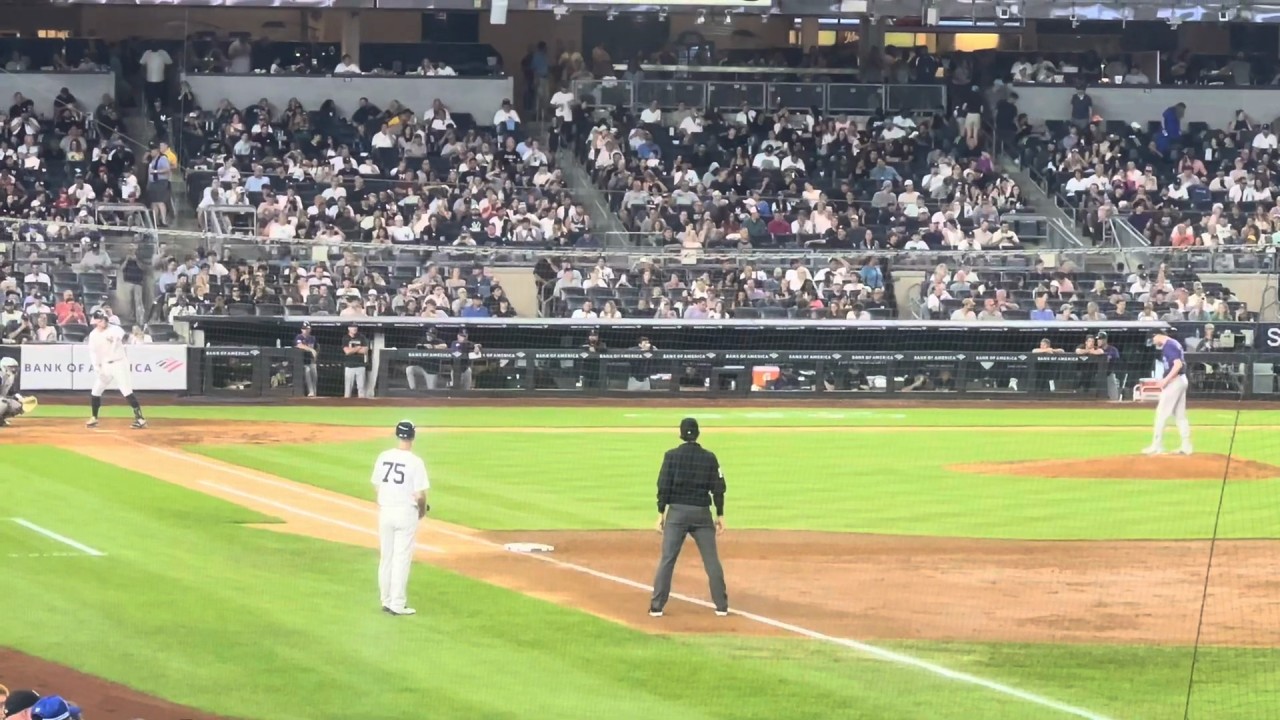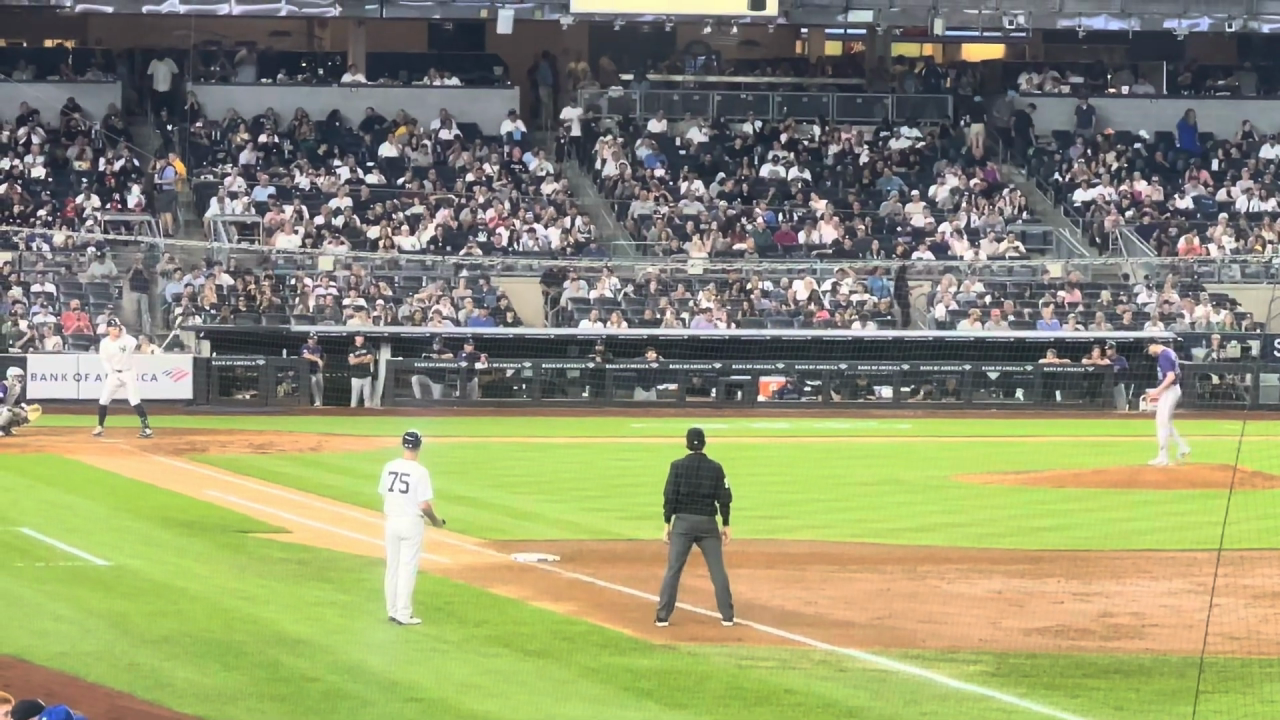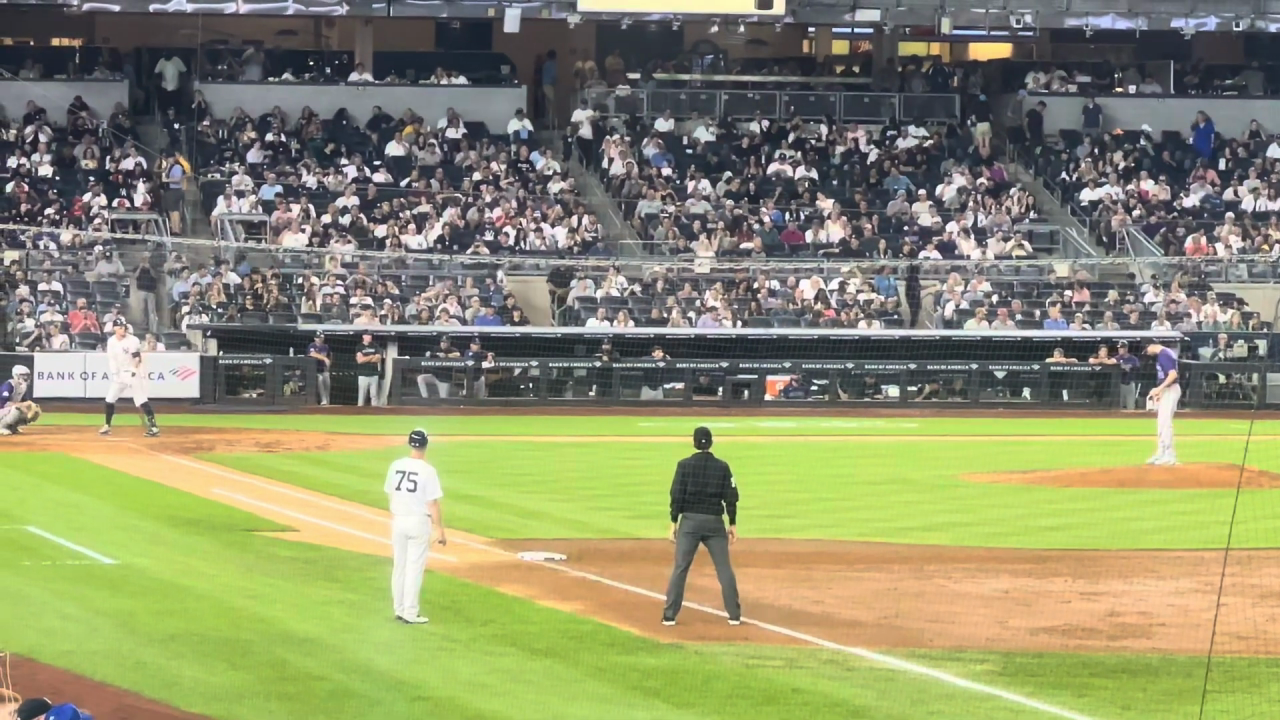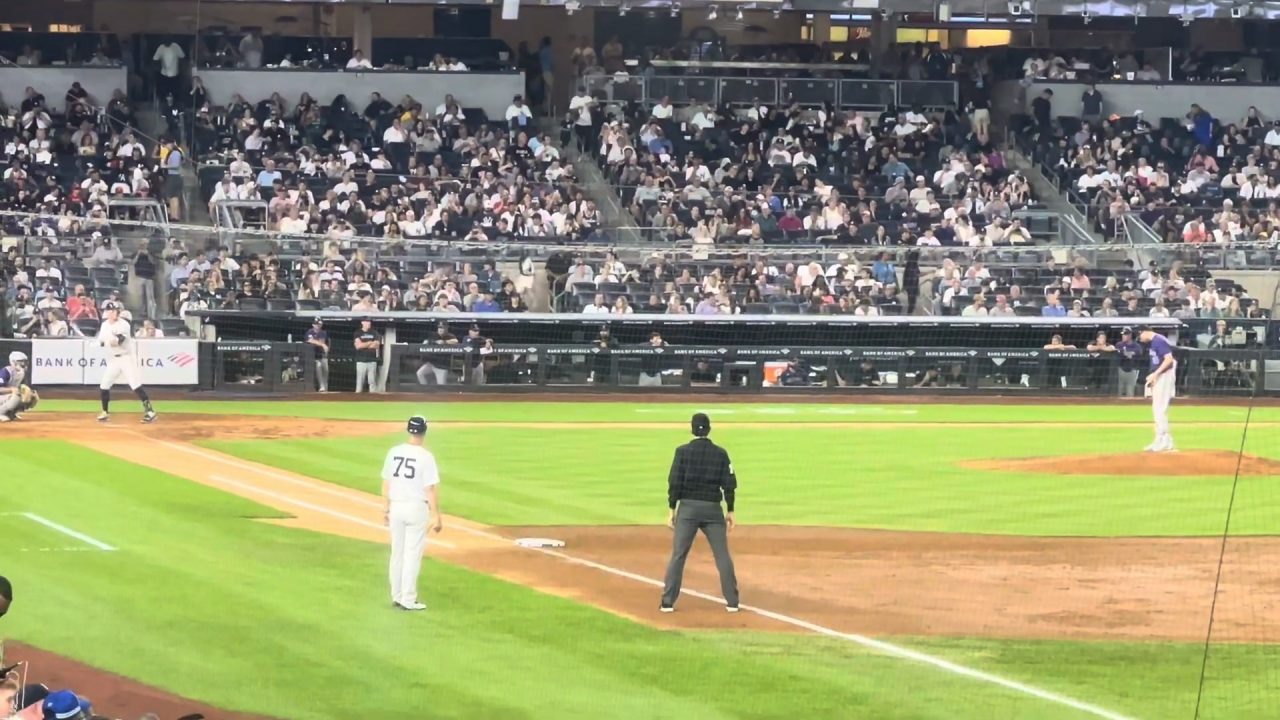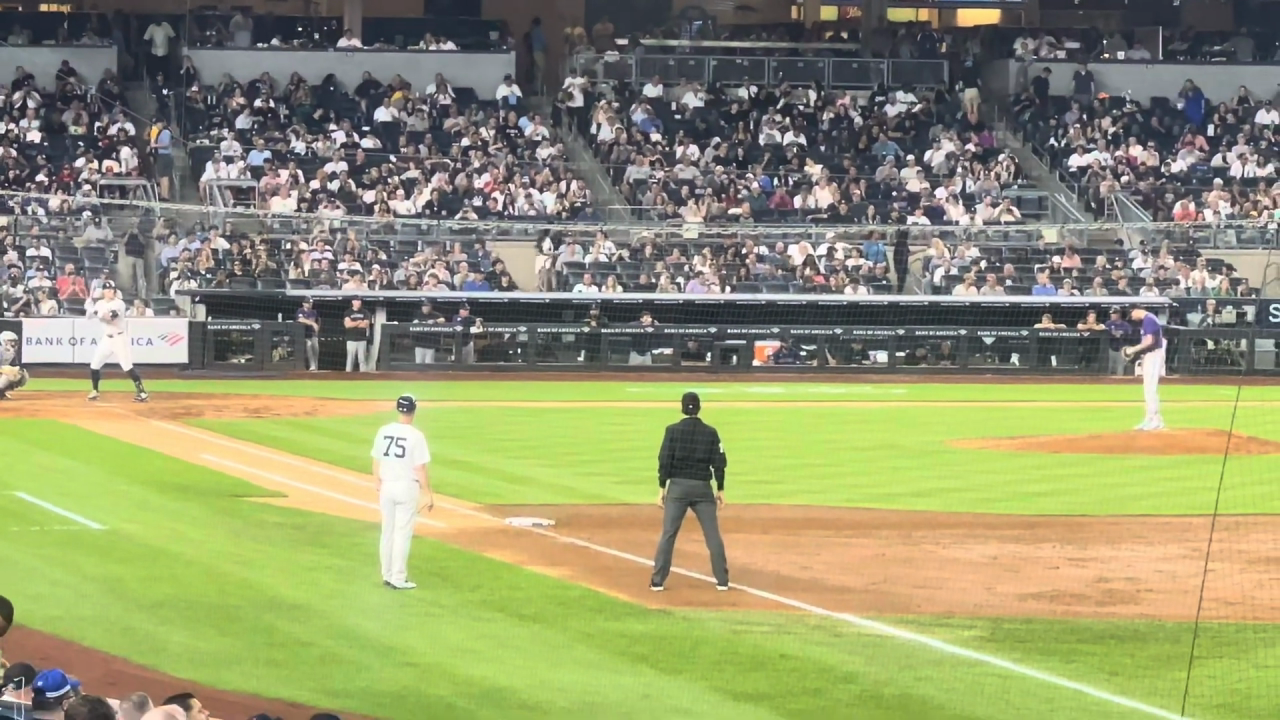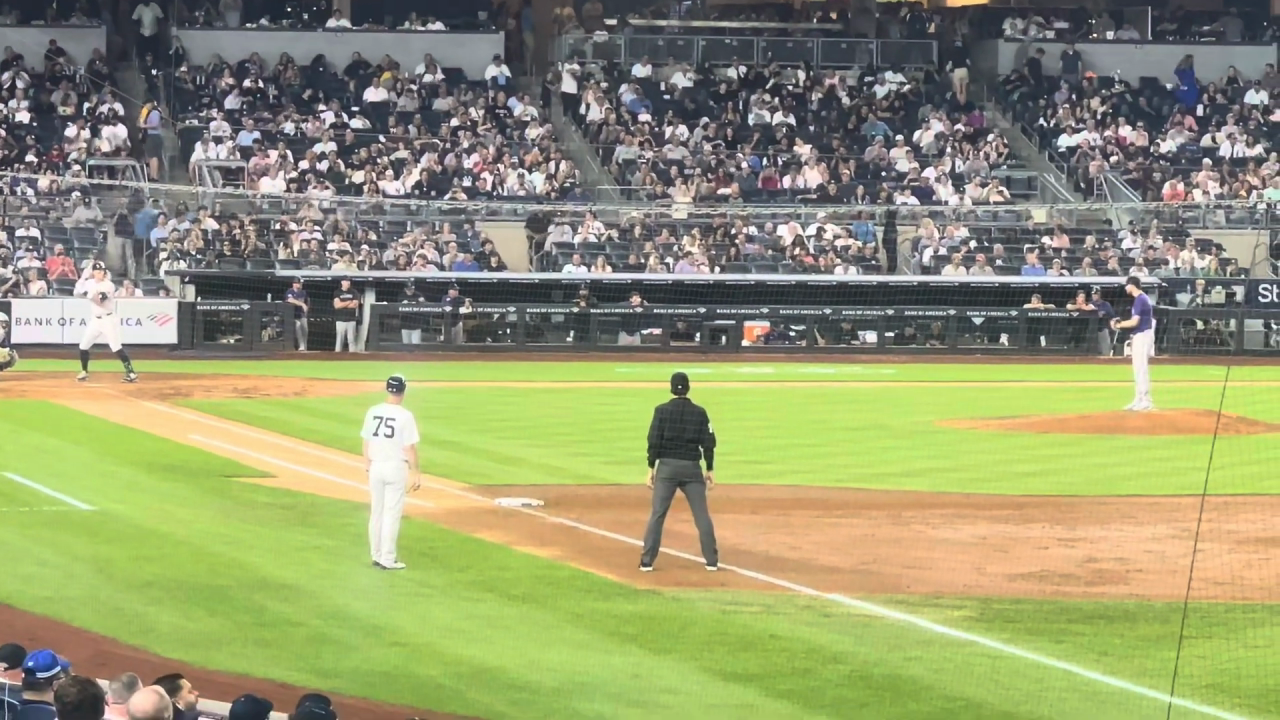
dt=0.4s
person 1, frame 1
left shoulder: (672, 455)
right shoulder: (709, 457)
left elbow: (663, 487)
right elbow: (718, 488)
left wrist: (661, 513)
right wrist: (719, 515)
left hip: (677, 511)
right hip: (701, 513)
left knee: (667, 559)
right knee: (712, 560)
left ankle: (656, 606)
right ankle: (721, 606)
person 1, frame 2
left shoulder: (678, 465)
right shoulder: (715, 467)
left elbow: (670, 497)
right elbow: (724, 499)
left wrist: (667, 524)
right wrist: (725, 525)
left hip: (683, 521)
right hip: (708, 523)
left knee: (673, 569)
right knee: (718, 570)
left ankle: (662, 617)
right ankle: (727, 616)
person 1, frame 3
left shoulder: (685, 465)
right shoulder: (722, 466)
left elbow: (676, 496)
right elbow: (731, 498)
left wrist: (673, 523)
right wrist: (732, 524)
left hip: (690, 520)
right hip: (714, 522)
left knee: (680, 568)
right knee: (725, 569)
left ankle: (669, 616)
right ankle: (734, 615)
person 1, frame 4
left shoulder: (683, 451)
right shoulder: (720, 453)
left elbow: (674, 483)
right elbow: (729, 484)
left wrist: (672, 509)
right wrist: (730, 511)
left hip: (688, 507)
right hip: (712, 508)
left knee: (678, 555)
right knee: (723, 556)
left ankle: (667, 602)
right ankle: (732, 602)
person 1, frame 5
left shoulder: (673, 430)
right shoulder: (710, 432)
left elbow: (664, 462)
right elbow: (719, 463)
left wrist: (662, 488)
right wrist: (720, 489)
left hip: (678, 486)
right hip: (702, 487)
left knee: (668, 534)
right knee: (713, 535)
left ankle: (657, 581)
right ankle: (722, 581)
person 1, frame 6
left shoulder: (662, 410)
right shoulder: (699, 412)
left elbow: (654, 442)
right elbow: (708, 443)
left wrist: (651, 468)
right wrist: (709, 470)
left hip: (667, 466)
right hip: (692, 467)
left knee: (657, 514)
right knee: (702, 515)
left ankle: (647, 562)
right ankle: (711, 561)
person 2, frame 1
left shoulder: (383, 457)
right shoulder: (415, 461)
left elbow: (376, 489)
right elbow: (420, 495)
right wrist: (422, 510)
left hip: (385, 512)
right hip: (406, 513)
left knee: (386, 558)
right knee: (402, 559)
left ankle: (386, 601)
right ankle: (397, 605)
person 2, frame 2
left shoulder: (389, 467)
right shoulder: (420, 471)
left elbow: (384, 497)
right elbow: (424, 505)
right wrist: (435, 520)
left hip: (391, 522)
right hip: (411, 523)
left knee: (392, 568)
right knee: (407, 569)
left ankle: (392, 611)
right ankle: (403, 615)
person 2, frame 3
left shoulder: (395, 466)
right shoulder: (428, 470)
left elbow: (390, 497)
right elbow: (433, 504)
right wrist: (441, 530)
left hip: (398, 521)
right hip: (419, 522)
left knee: (399, 567)
right knee: (415, 568)
left ankle: (399, 610)
right ankle: (410, 614)
person 2, frame 4
left shoulder: (393, 452)
right shoulder: (425, 456)
left elbow: (386, 483)
right elbow: (430, 489)
left wrist: (386, 508)
right wrist: (436, 516)
left hip: (396, 507)
right hip: (416, 508)
left knee: (397, 553)
right knee: (412, 554)
left ankle: (397, 597)
right ankle: (408, 600)
person 2, frame 5
left shoulder: (383, 431)
right shoulder: (415, 435)
left elbow: (376, 463)
right elbow: (421, 468)
left wrist: (379, 486)
right wrist: (428, 494)
left hip: (387, 486)
right hip: (407, 487)
left knee: (387, 532)
right knee: (403, 534)
left ankle: (387, 576)
right ankle: (398, 579)
person 2, frame 6
left shoulder: (373, 412)
right shoulder: (405, 415)
left elbow: (365, 443)
right elbow: (410, 448)
left wrist: (368, 466)
right wrist: (416, 473)
left hip: (376, 466)
right hip: (396, 468)
left knee: (376, 512)
right knee: (392, 514)
left ankle: (376, 556)
right ankle: (388, 559)
